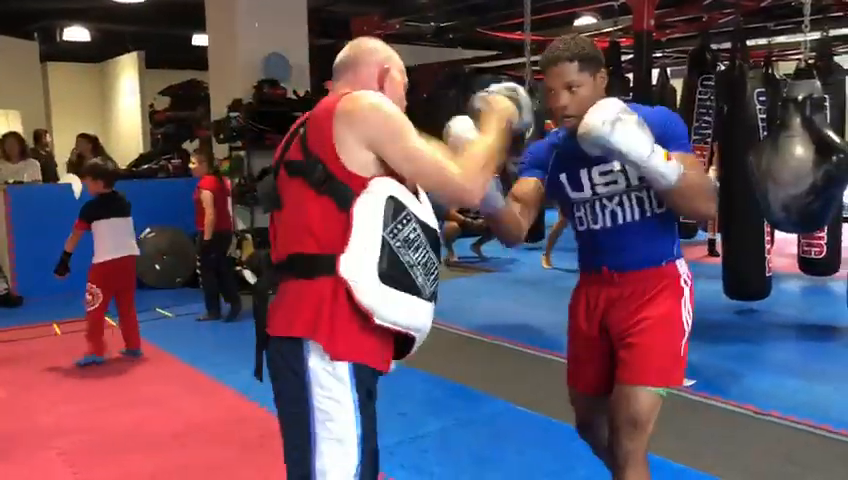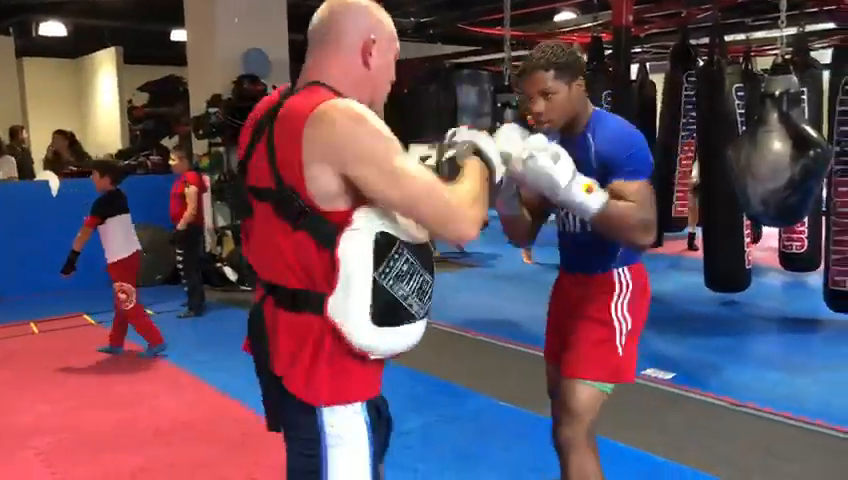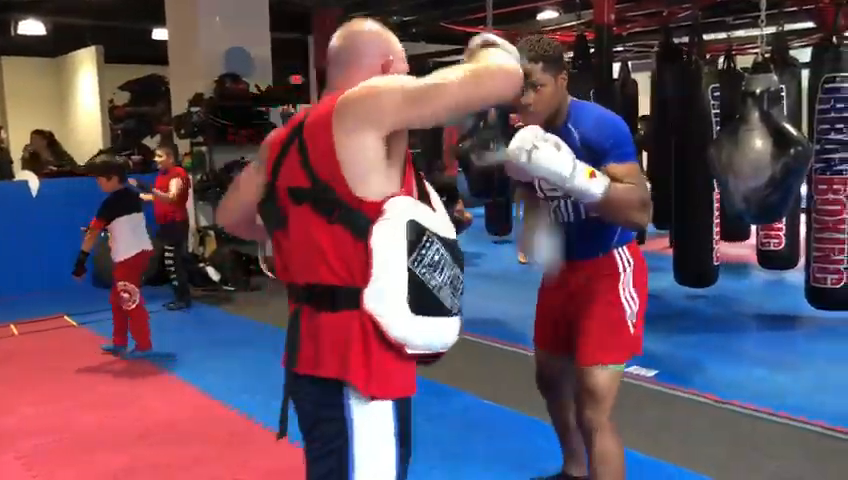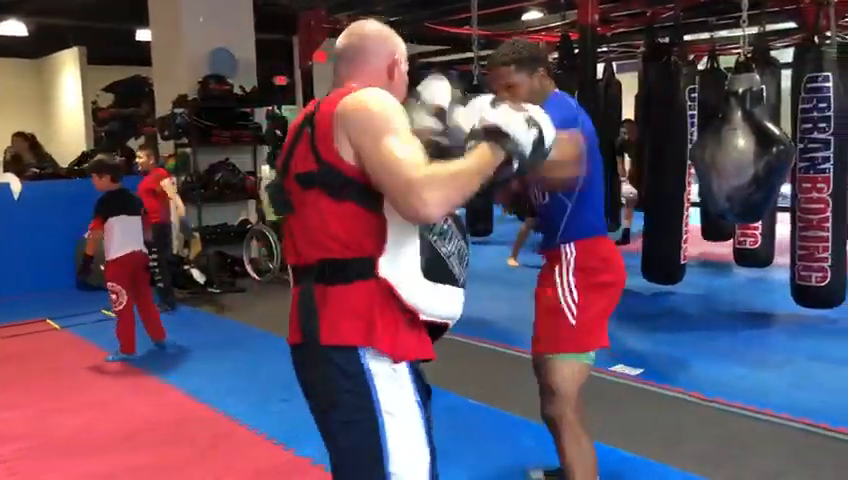
dt=0.4s
person 1, frame 1
left shoulder: (311, 133)
right shoulder: (362, 109)
right elbow: (466, 187)
right wrist: (498, 113)
left hip: (325, 331)
right hip: (324, 335)
person 1, frame 2
left shoulder: (273, 112)
right shoulder: (340, 121)
right elbow: (459, 223)
left wrist: (409, 170)
right wrist: (479, 160)
left hip: (288, 339)
right hip: (312, 355)
person 1, frame 3
left shoulder: (286, 137)
right shoulder: (367, 106)
left elbow: (231, 219)
right elbow: (505, 78)
right wrist: (488, 50)
left hip: (317, 346)
right hip: (355, 359)
person 1, frame 4
left shoulder: (307, 125)
right shoulder: (369, 108)
right elbow: (426, 199)
right wrist: (497, 144)
left hip: (322, 329)
right hip: (362, 333)
person 2, frame 1
left shoulder: (657, 122)
right shoulder: (547, 149)
left elbow: (704, 206)
right elbow: (513, 230)
left wrist: (645, 151)
left hip: (655, 286)
right hip: (592, 291)
left knee: (628, 439)
right knee: (590, 420)
person 2, frame 2
left shoulder: (619, 140)
right shoulder: (542, 145)
left elbow: (642, 232)
right elbow: (522, 235)
left wrist: (570, 184)
right wrist: (506, 184)
left hip: (612, 288)
right hip: (571, 282)
left knee: (571, 430)
right knee: (561, 396)
person 2, frame 3
left shoulder: (601, 128)
right shoulder: (527, 141)
left elbow: (638, 211)
left wrist: (570, 173)
left hip: (608, 273)
right hip: (562, 272)
left knee: (592, 409)
right knee: (551, 377)
person 2, frame 4
left shoulder: (558, 113)
right shoulder: (558, 115)
left hip: (581, 264)
right hip: (579, 261)
left knee: (557, 404)
right knee: (550, 376)
person 3, frame 1
left shoulder: (92, 206)
right shoulder: (123, 200)
left elbow: (75, 236)
left wrist: (63, 260)
left hip: (106, 262)
right hip: (129, 258)
left knee: (94, 307)
right knee: (127, 305)
left ankle: (95, 351)
right ankle: (133, 346)
person 3, frame 2
left shoulder: (102, 202)
right shoulder: (119, 197)
left elbow: (84, 233)
left wrist: (71, 260)
left hip: (120, 259)
right hip: (132, 253)
left knee: (130, 304)
right knee: (123, 303)
left ankle: (156, 342)
right ankle: (115, 344)
person 3, frame 3
left shoulder: (110, 203)
right shoulder: (133, 195)
left elbow: (92, 235)
left wrist: (80, 262)
left hip: (127, 257)
right hip: (143, 251)
left knee: (132, 303)
right knee: (119, 300)
left ankle: (143, 346)
right ankle: (119, 343)
person 3, frame 4
left shoulder: (104, 202)
right shoulder: (134, 198)
left elbow: (95, 235)
right elbow: (146, 226)
left wrist: (86, 261)
right wrist: (149, 252)
left hip: (118, 259)
right hip: (140, 254)
left knee: (122, 306)
right knee: (145, 300)
left ankle: (127, 350)
right ankle: (159, 338)
person 4, frame 1
left shoulder: (205, 184)
right shoulder: (220, 180)
left elbow: (210, 214)
left wrist: (206, 238)
left hip: (212, 234)
right hip: (225, 231)
left knee: (207, 272)
right knee: (224, 270)
left ankle: (213, 311)
right ankle: (234, 303)
person 4, frame 2
left shoulder: (189, 180)
right shoulder: (184, 178)
left elbow: (192, 209)
left wrist: (179, 229)
left hip: (188, 228)
right hip: (187, 228)
left knee: (186, 266)
right knee: (191, 265)
left ankle: (195, 307)
right ankle: (197, 300)
person 4, frame 3
left shoulder: (178, 175)
right shoulder: (164, 174)
left elbow: (172, 198)
right elbow: (157, 198)
left wrist: (151, 190)
right wrist: (139, 191)
left hip: (176, 224)
right hip: (167, 224)
left knee: (173, 262)
right knee: (172, 262)
left ankle: (183, 299)
right ankle: (181, 297)
person 4, frame 4
left shoulder: (160, 176)
right shoulder: (147, 177)
left elbow: (174, 197)
left wrist: (182, 216)
left hip: (158, 227)
right hip: (150, 227)
left knee: (158, 265)
right knee: (155, 264)
left ankle: (168, 302)
right ankle: (166, 299)
